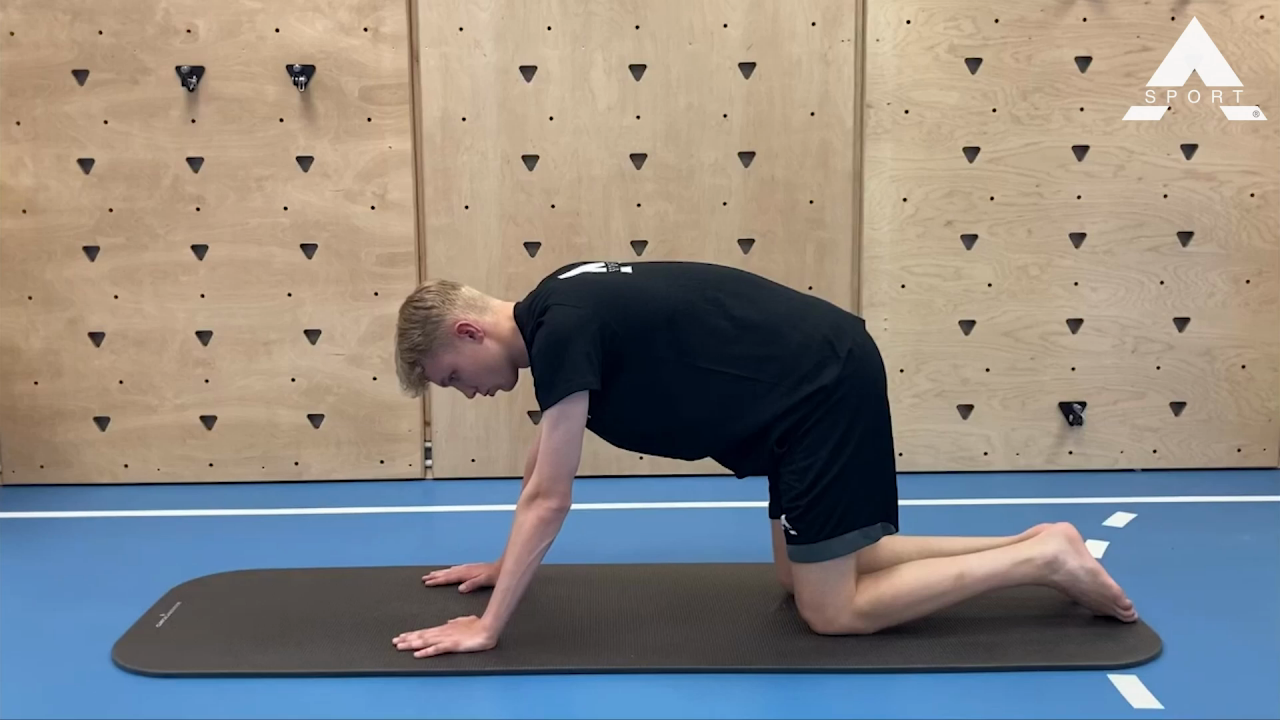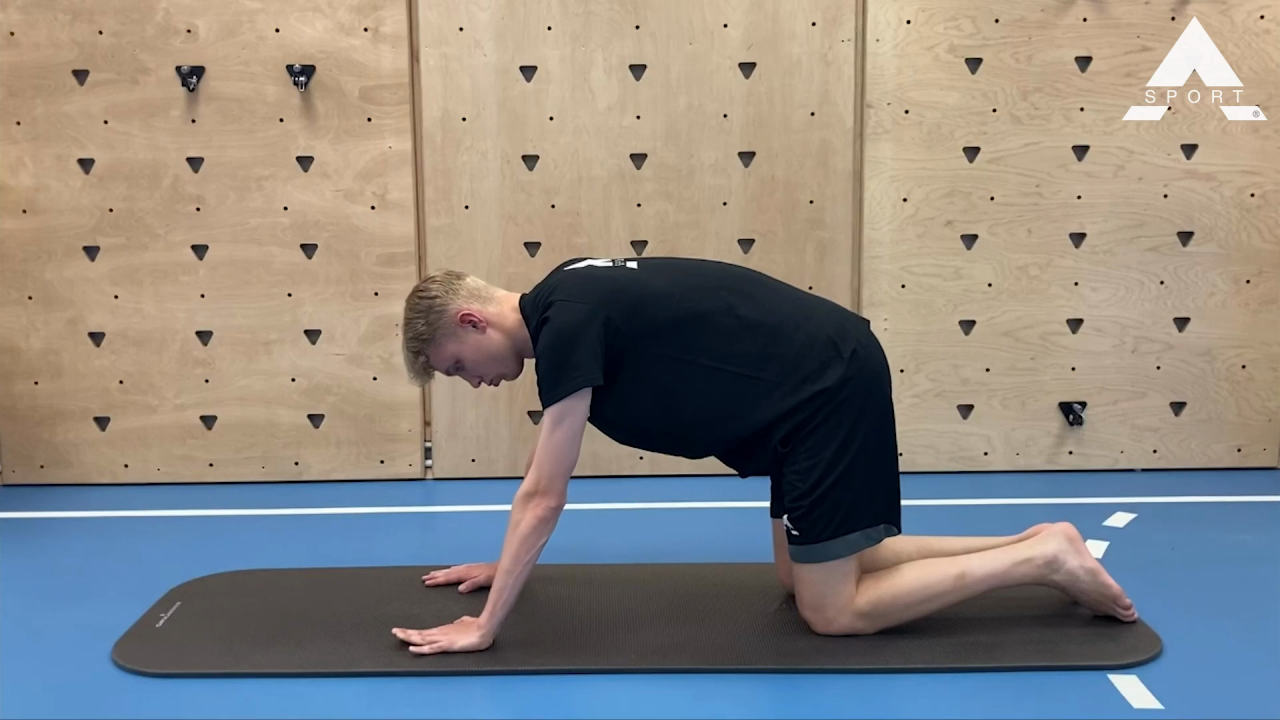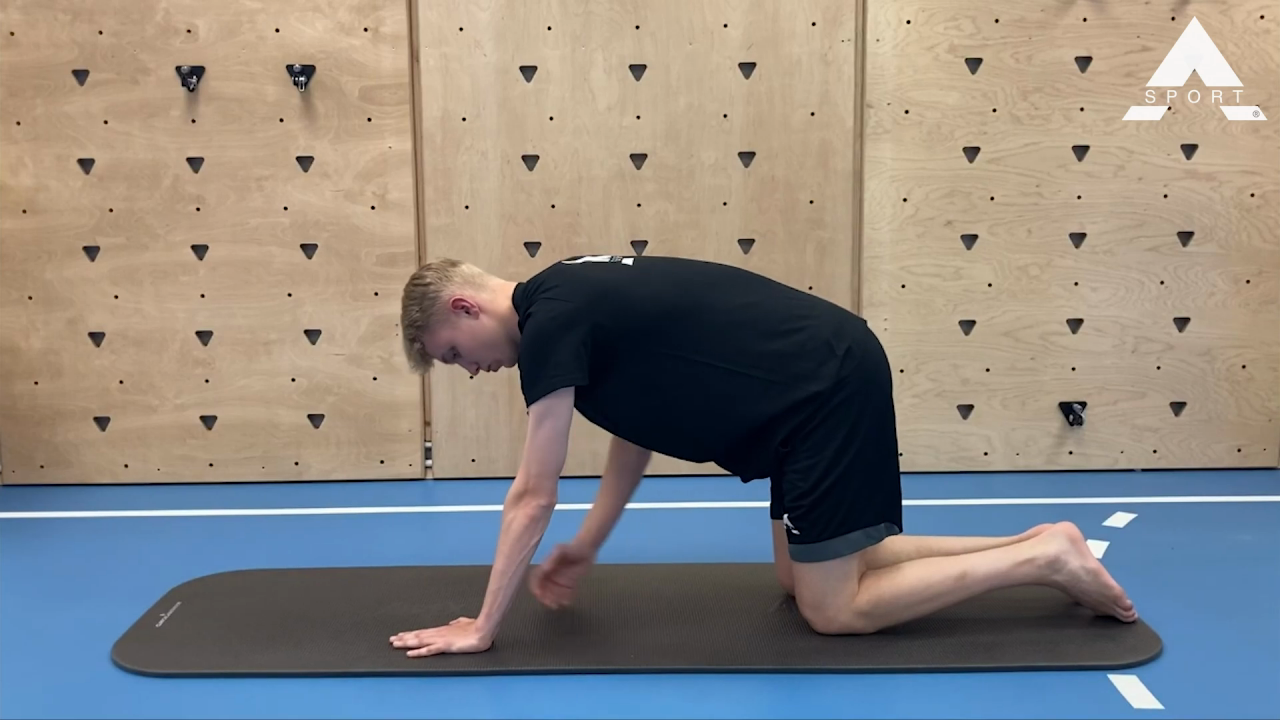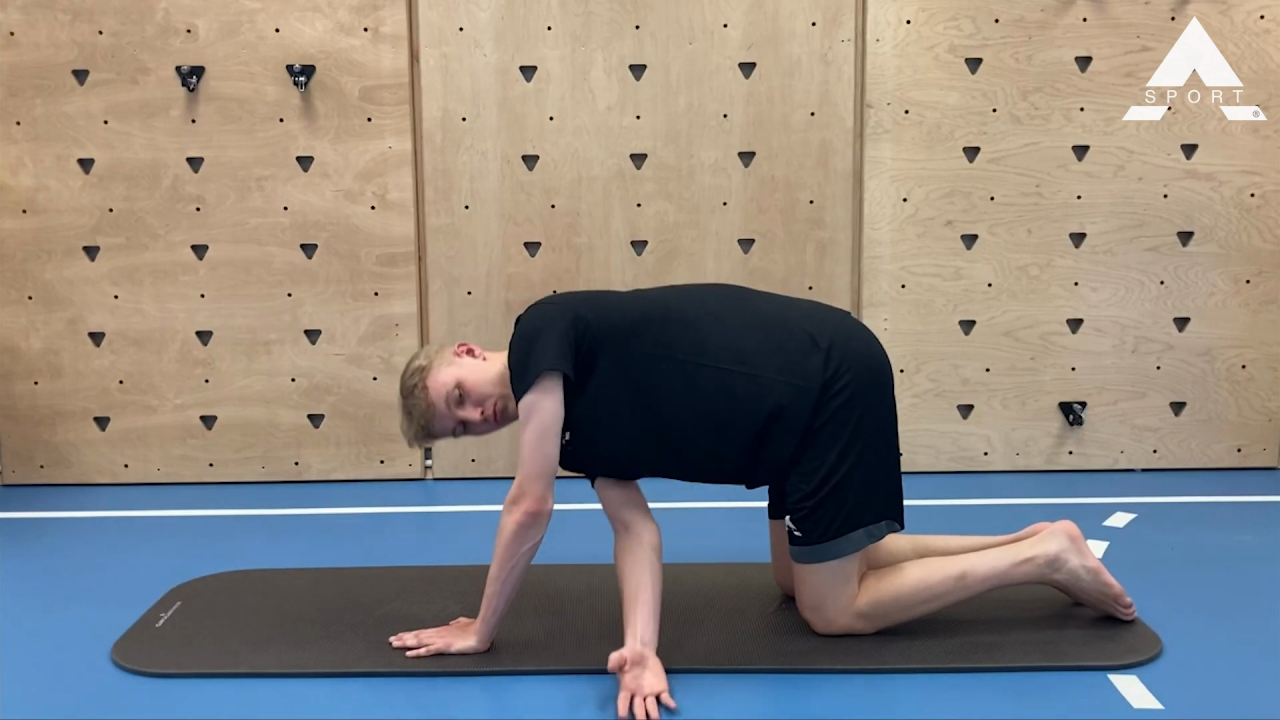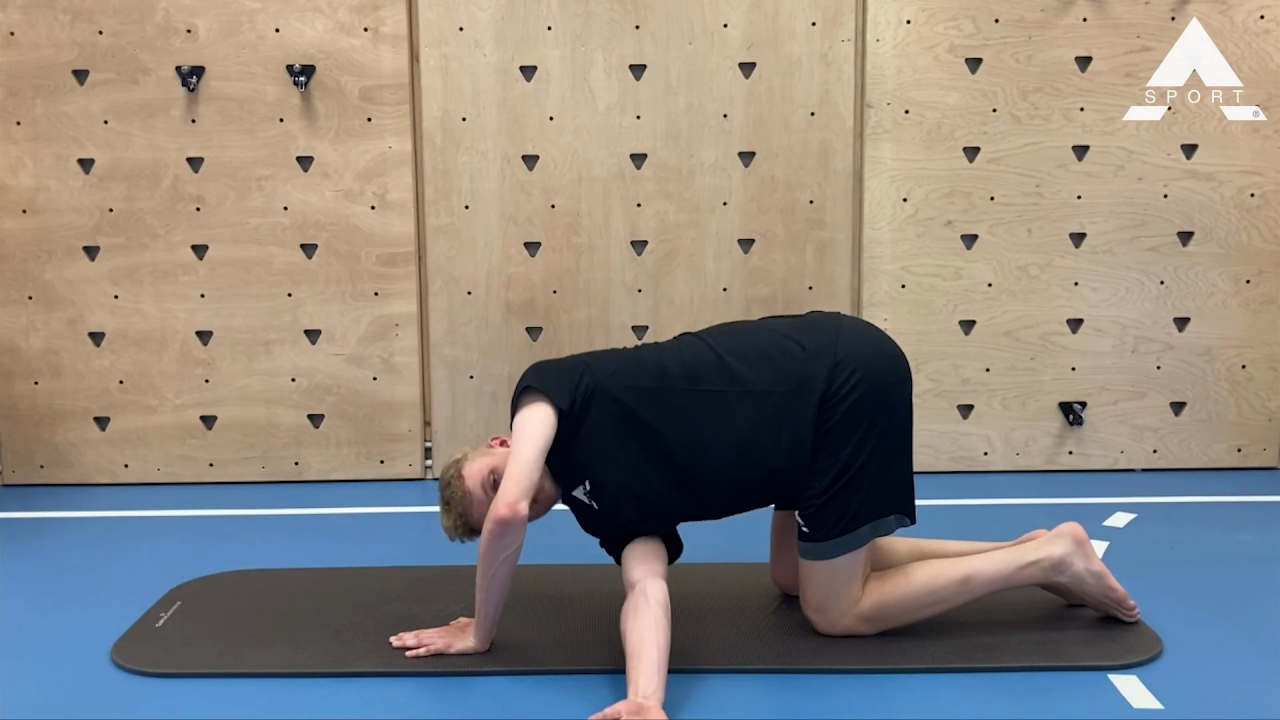
dt=0.5s
person 1, frame 1
left shoulder: (562, 331)
right shoulder: (559, 313)
left elbow: (548, 499)
right elbow: (539, 466)
left wrist: (487, 628)
right wrist: (505, 563)
left hip: (825, 387)
right hip: (820, 375)
left knee: (832, 608)
right knee: (802, 571)
left ankle: (1045, 559)
right ankle: (1030, 543)
person 1, frame 2
left shoulder: (567, 326)
right shoulder: (566, 308)
left elbow: (544, 496)
right elbow: (544, 475)
left wrist: (483, 627)
right wrist: (505, 563)
left hip: (829, 387)
right hip: (824, 376)
left knee: (832, 610)
right knee: (803, 572)
left ankle: (1046, 561)
right ankle: (1033, 543)
person 1, frame 3
left shoulder: (551, 322)
right shoulder: (570, 303)
left elbow: (533, 496)
right elbow: (636, 433)
left wrist: (480, 629)
right wrist: (583, 548)
left hip: (828, 389)
right hip: (826, 375)
left knee: (832, 607)
right knee: (802, 573)
left ankle: (1046, 559)
right ankle: (1033, 543)
person 1, frame 4
left shoulder: (541, 332)
right shoulder: (572, 427)
left elbow: (530, 506)
right elbow: (636, 527)
left wrist: (480, 631)
right wrist: (640, 647)
left hip: (833, 379)
right hip: (822, 381)
left knee: (833, 609)
right knee: (799, 576)
left ankle: (1044, 556)
right ankle: (1024, 543)
person 1, frame 5
left shoulder: (545, 392)
right shoulder: (607, 502)
left elbow: (509, 515)
right elbow: (648, 588)
left wrist: (479, 632)
left hip: (848, 377)
right hip: (836, 378)
left knee: (836, 611)
right knee: (797, 576)
left ankle: (1048, 559)
right ankle: (1025, 550)
